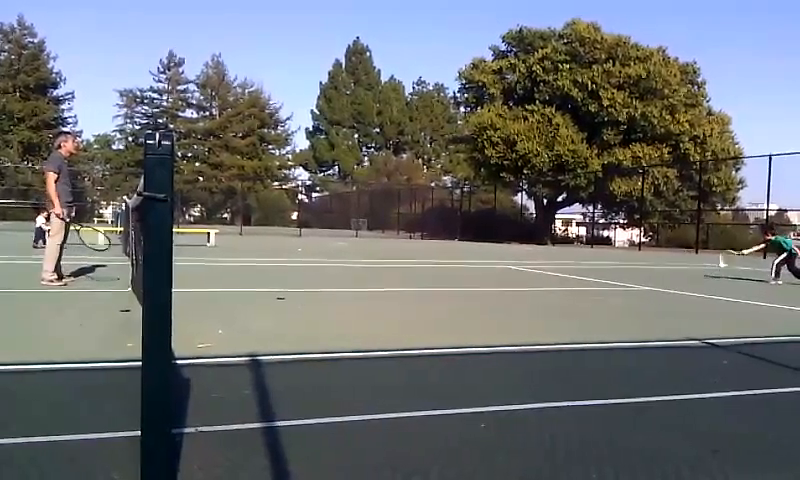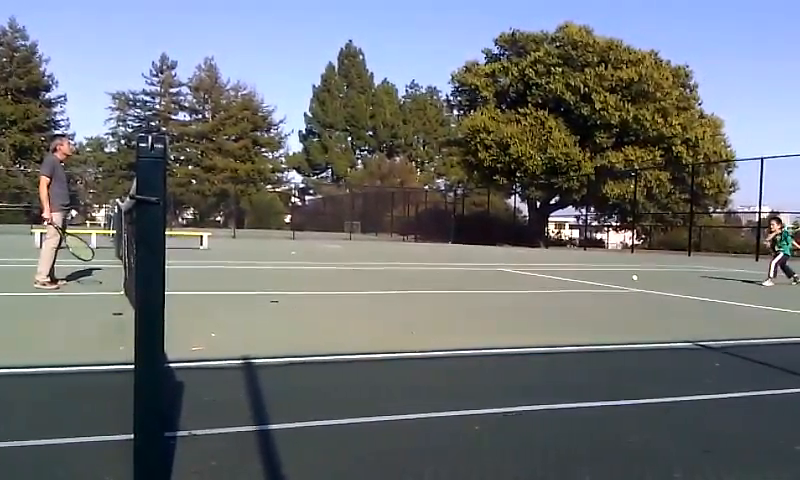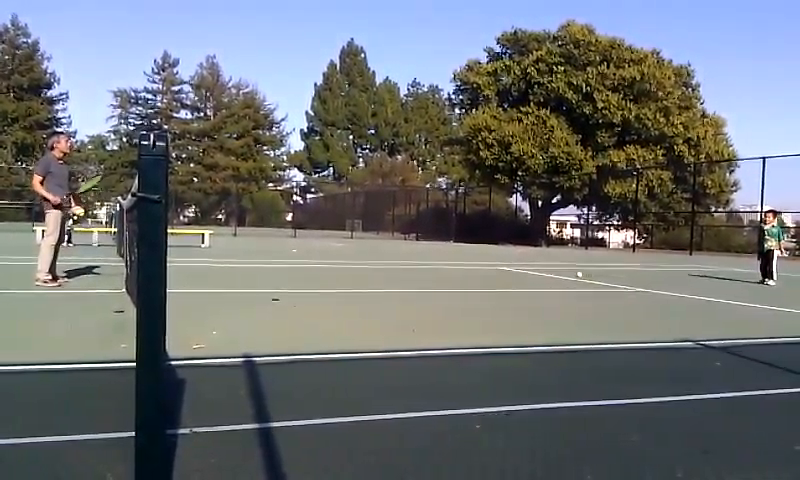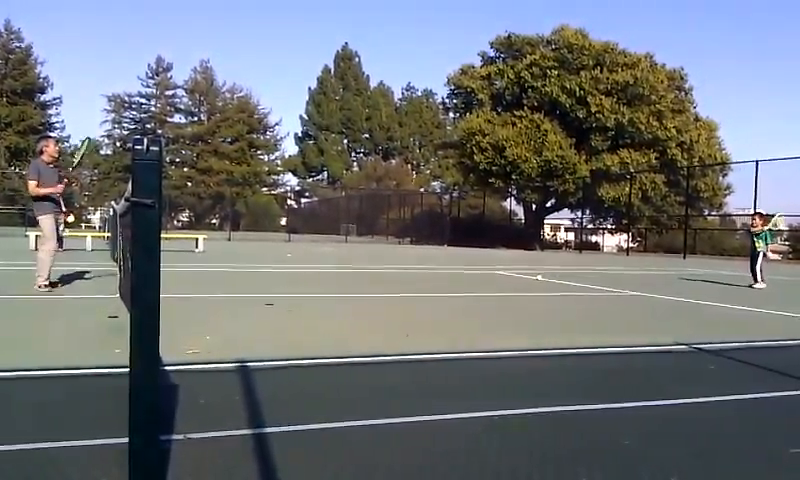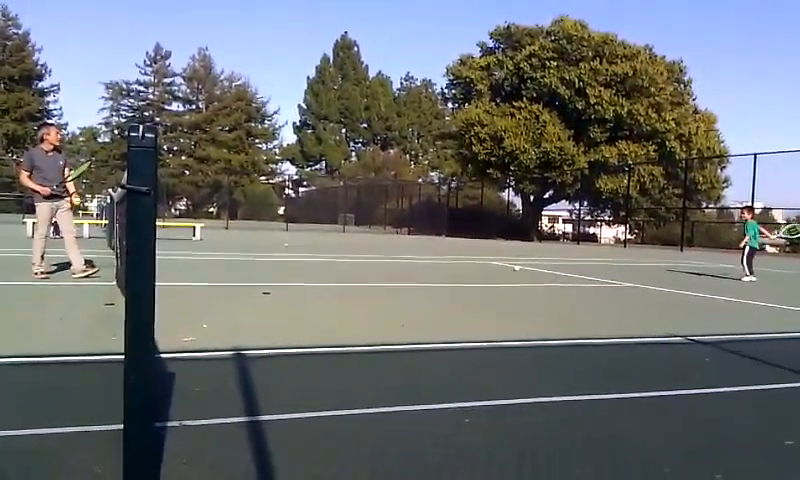
dt=1s
person 1, frame 1
left shoulder: (62, 160)
right shoulder: (55, 158)
right elbow: (50, 183)
right wrist: (56, 205)
left hip: (66, 207)
right hip: (60, 207)
left knee: (61, 241)
right knee: (55, 240)
left ankle: (57, 273)
right ankle: (48, 276)
person 1, frame 2
left shoulder: (59, 164)
right shoulder: (50, 161)
right elbow: (43, 186)
left wrist: (68, 208)
right wrist: (46, 209)
left hip: (61, 210)
right hip: (54, 211)
left knee: (55, 244)
right knee: (50, 243)
left ankle: (49, 276)
right ankle: (41, 278)
person 1, frame 3
left shoulder: (64, 164)
right shoulder: (46, 160)
right elbow: (35, 183)
right wrist: (50, 196)
left hip: (63, 207)
right hip: (53, 207)
left knee: (57, 241)
right knee: (50, 240)
left ankle: (51, 273)
right ankle: (42, 276)
person 1, frame 4
left shoulder: (54, 168)
right shoulder: (35, 165)
right elbow: (32, 190)
left wrist: (63, 210)
right wrist: (53, 189)
left hip: (55, 212)
right hip: (44, 212)
left knee: (49, 246)
right knee: (49, 245)
left ankle: (45, 279)
right ankle: (41, 281)
person 1, frame 5
left shoulder: (61, 155)
right shoulder: (32, 154)
left elbow: (67, 176)
right elbow: (23, 178)
left wrist: (73, 193)
right wrist: (39, 188)
left hip: (62, 200)
right hip: (44, 201)
left knee: (70, 234)
right knee: (41, 234)
left ankle: (78, 267)
right ankle: (37, 268)
